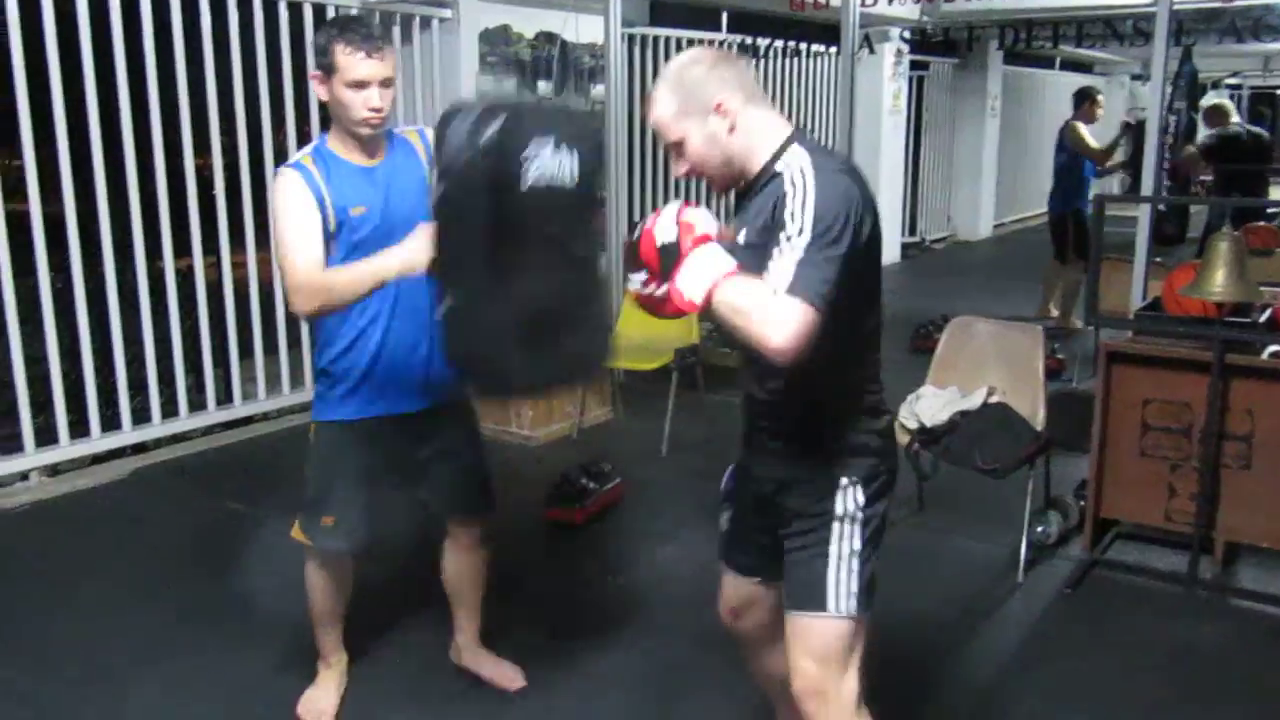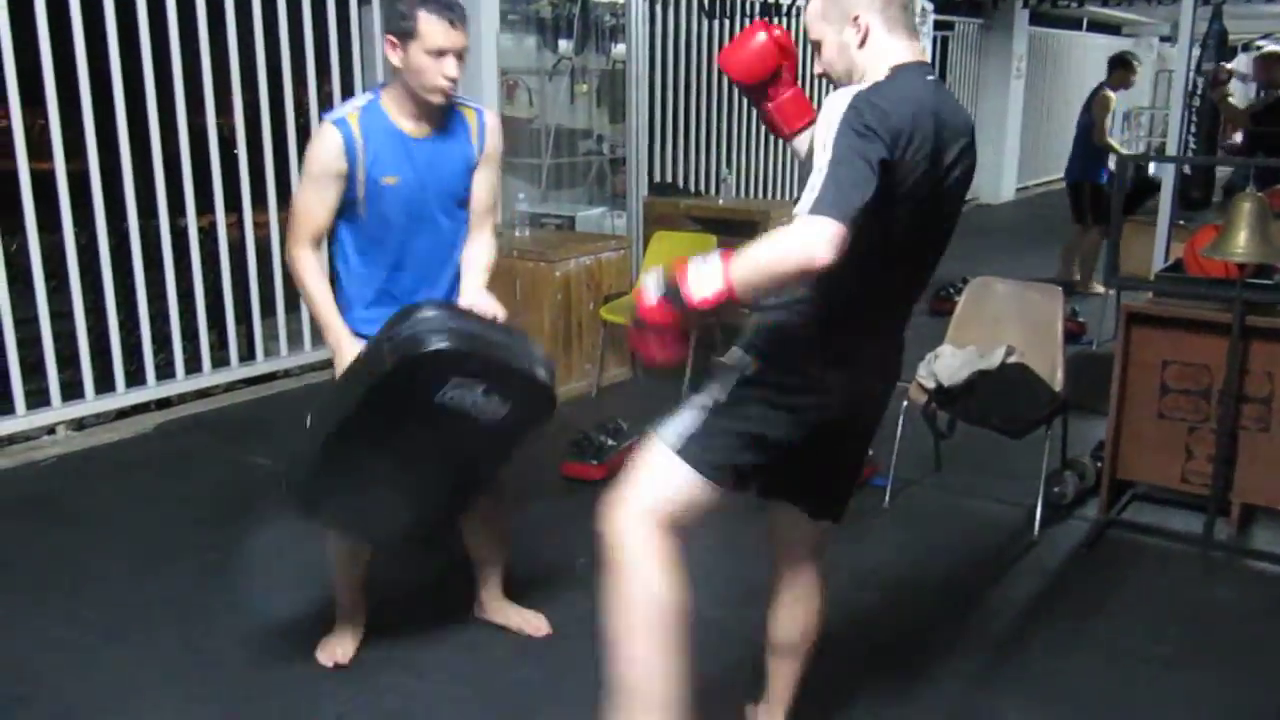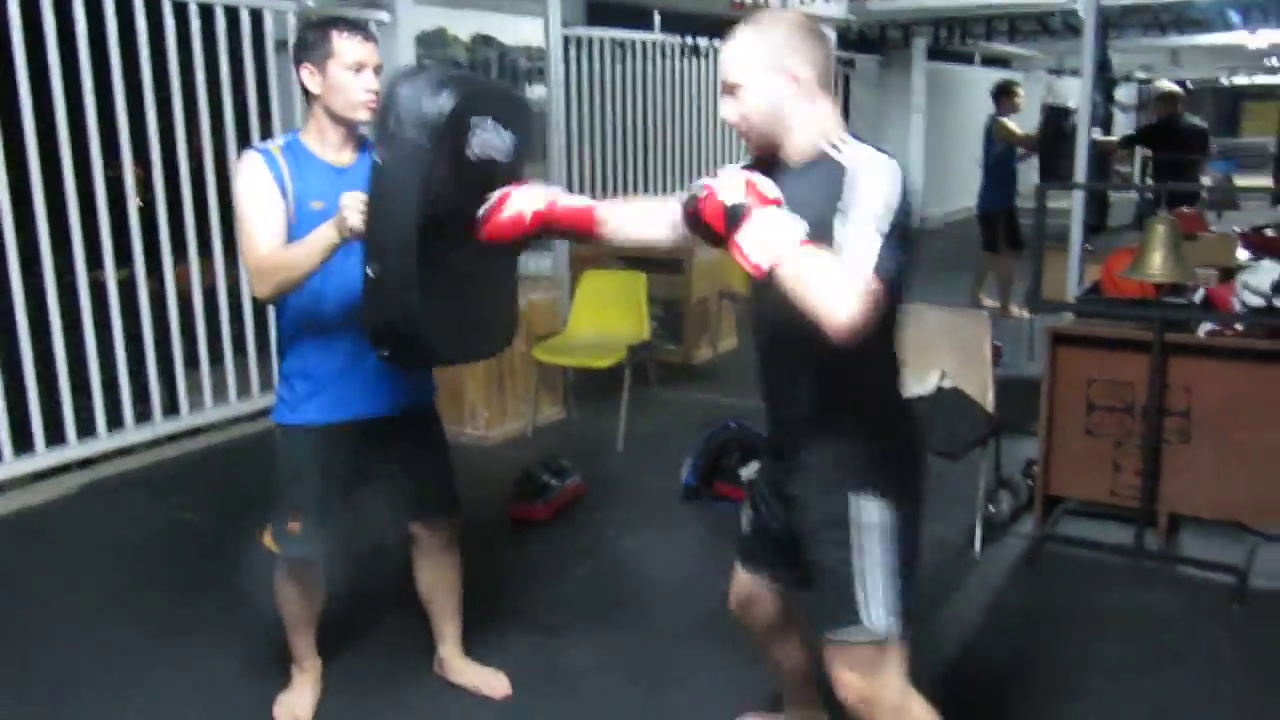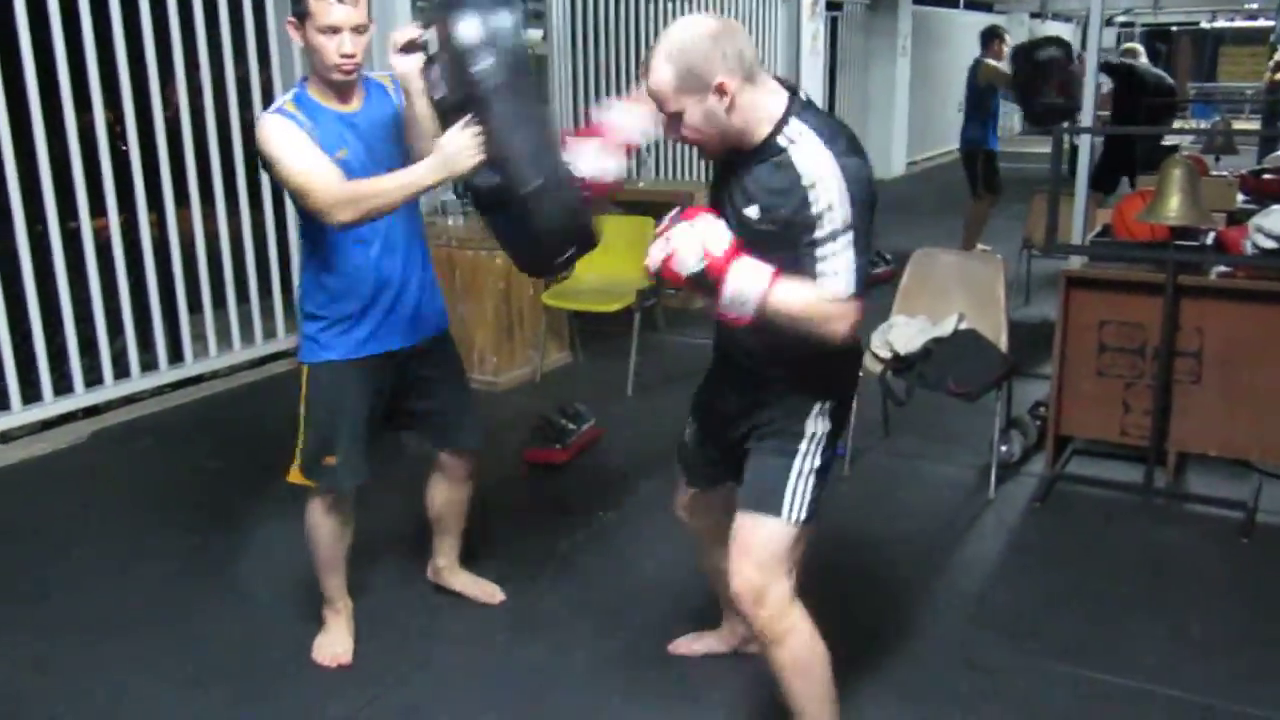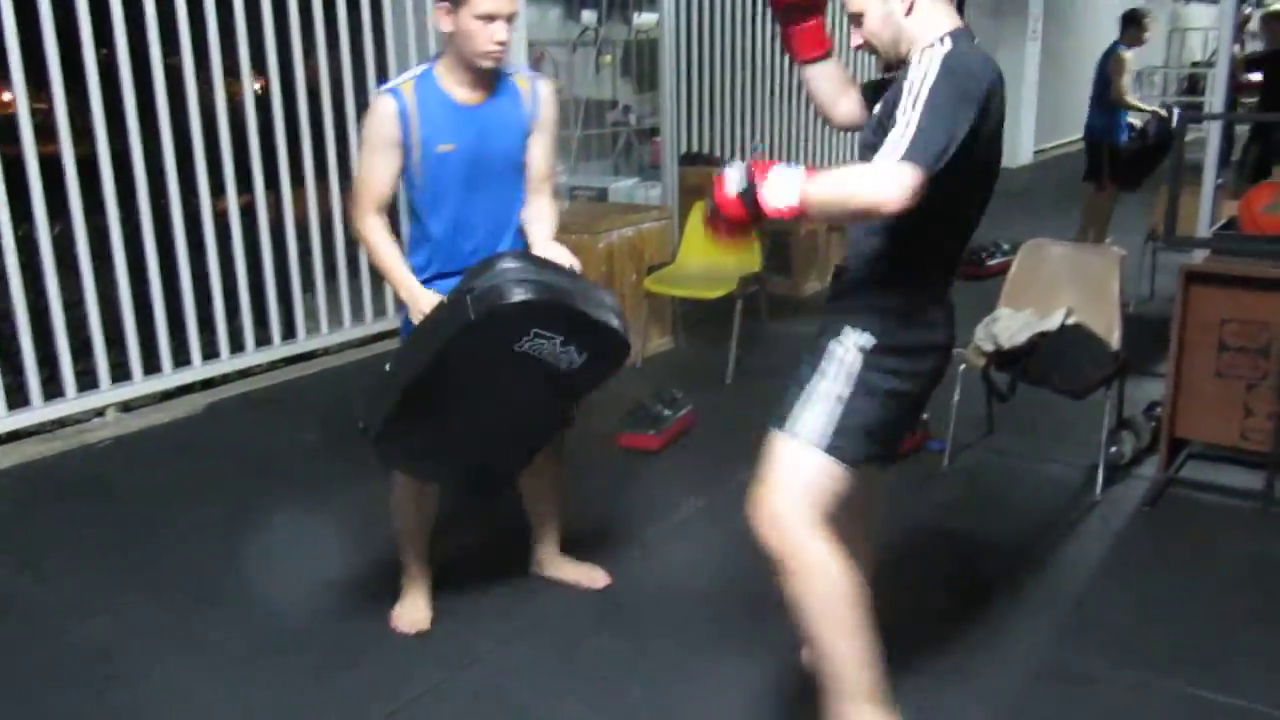
dt=1s
person 1, frame 1
left shoulder: (815, 187)
right shoulder: (760, 180)
left elbow: (782, 334)
left wrist: (699, 266)
right wrist: (685, 272)
left hip: (835, 467)
right hip: (769, 452)
right knee: (745, 609)
person 1, frame 2
left shoulder: (866, 105)
right shoulder: (947, 119)
left elbow: (816, 243)
left wrist: (692, 288)
right wrist: (774, 93)
left hip: (793, 364)
right hip: (860, 379)
left knee: (637, 517)
right knee: (795, 557)
person 1, frame 3
left shoulder: (868, 177)
right shoulder: (772, 176)
left elbow: (844, 311)
right elbow: (669, 225)
left wrist: (761, 221)
right wrist: (559, 210)
left hip: (858, 469)
right hip: (797, 455)
right knee: (755, 601)
person 1, frame 4
left shoulder: (823, 168)
right shoulder: (730, 118)
left elbow: (837, 318)
left wrist: (725, 267)
left hip: (802, 397)
right hip: (736, 370)
left knee: (760, 586)
right knee: (698, 507)
right ankle: (738, 630)
person 1, frame 5
left shoulder: (945, 60)
right shoulder: (935, 66)
left elbow: (889, 188)
right elbow: (848, 111)
left wrist: (769, 188)
left hip: (880, 325)
right hip: (909, 326)
left knee: (784, 512)
right knee: (834, 499)
right ankle: (839, 654)
person 2, frame 1
left shoulder: (422, 148)
right shoulder: (300, 181)
right elbow: (306, 295)
right wrist: (394, 261)
left hip: (437, 385)
right hip: (352, 399)
left knee: (470, 521)
right knee: (330, 544)
left ankle: (467, 644)
right ankle: (331, 663)
person 2, frame 2
left shoulder: (480, 127)
right shoulder: (342, 135)
left elbow: (480, 228)
right elbow: (302, 248)
left wrist: (473, 289)
right wrist: (341, 340)
right hip: (374, 345)
left ankle: (490, 595)
right ankle: (348, 611)
person 2, frame 3
right shoulder: (265, 167)
right elbow: (264, 279)
right wrist: (337, 230)
left hip: (401, 387)
right hip: (315, 400)
left knee: (435, 527)
right knee: (300, 549)
left ankle: (450, 655)
person 2, frame 4
left shoulder: (392, 93)
right shoulder: (282, 125)
left elbow: (428, 157)
right elbow: (340, 205)
left wrist: (416, 88)
right wrist: (440, 166)
left hip: (420, 320)
right hip: (341, 336)
left knee: (457, 451)
right knee: (332, 484)
left ankle: (445, 564)
right ankle: (336, 607)
person 2, frame 5
left shoulder: (534, 96)
right shoulder: (398, 105)
left elbow: (537, 193)
right elbow: (367, 215)
left wrist: (545, 246)
right wrist: (415, 296)
right hip: (440, 305)
left knee: (544, 434)
left ankle: (546, 551)
right ankle: (415, 578)
person 3, frame 1
left shoulder: (1078, 130)
right shoulder: (1074, 128)
left elbow: (1095, 169)
right elbow: (1098, 156)
left wrist: (1121, 165)
right wrist: (1121, 135)
left hip: (1065, 205)
right hip: (1069, 207)
left knee: (1061, 259)
right knee: (1077, 262)
left ankle: (1046, 307)
right ankle: (1066, 317)
person 3, frame 2
left shoulder: (1102, 93)
right shoulder: (1106, 97)
right elbow: (1100, 139)
left hip: (1083, 171)
right hip: (1088, 174)
left knee: (1085, 226)
right knee: (1098, 227)
left ankle: (1067, 271)
right ankle: (1086, 282)
person 3, frame 3
left shoulder: (999, 124)
right shoulder: (1002, 125)
left elbow: (1012, 156)
right elbow: (1032, 143)
left wrist: (1036, 147)
left hip: (994, 199)
right hip: (999, 201)
left knee: (993, 251)
right knee: (1009, 252)
left ankle: (977, 296)
right ankle: (1007, 306)
person 3, frame 4
left shoulder: (984, 67)
right shoulder: (987, 66)
left elbow: (1008, 88)
right elbow: (1014, 83)
left hip: (979, 141)
right hip: (979, 143)
left knee: (981, 197)
right knee: (987, 196)
left ankle: (969, 244)
right ankle: (968, 248)
person 3, frame 5
left shoulder: (1115, 51)
right shoulder: (1122, 55)
right elbow: (1119, 97)
left wrist: (1127, 120)
right wrist: (1150, 109)
left hip: (1099, 130)
right hip: (1107, 133)
left knee: (1098, 187)
right knee: (1110, 189)
left ankle: (1085, 238)
right ankle: (1098, 244)
